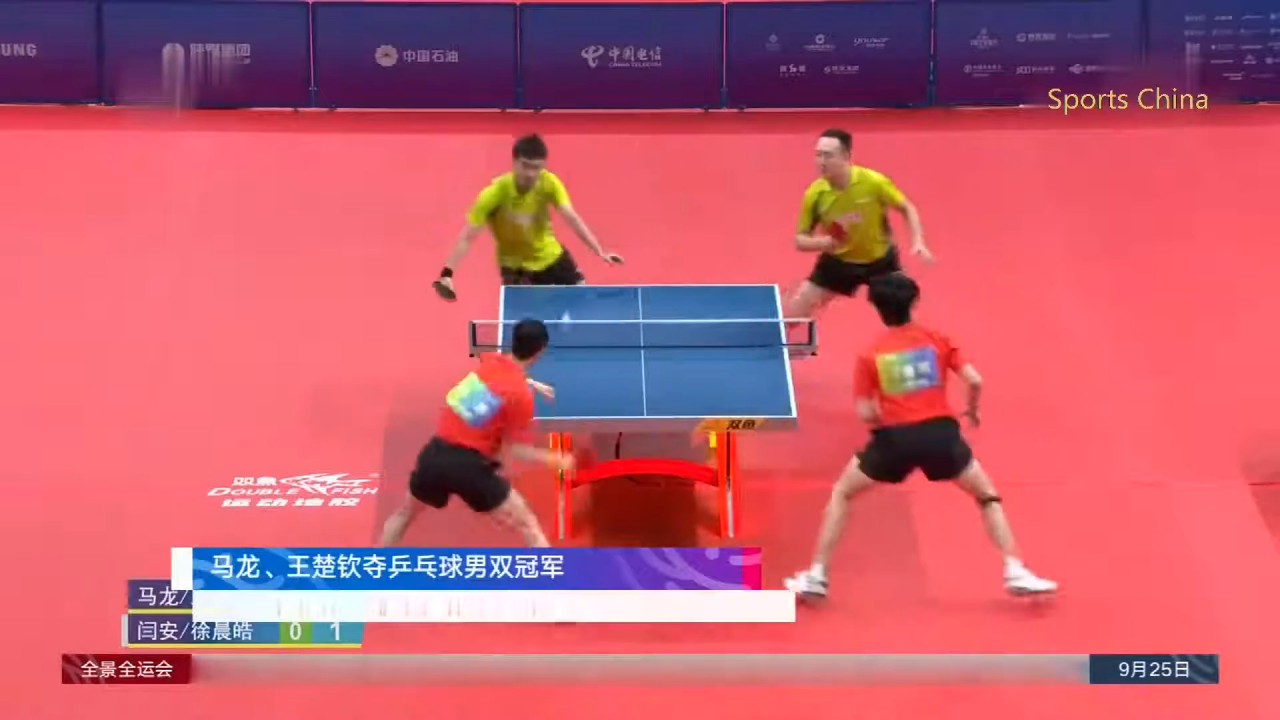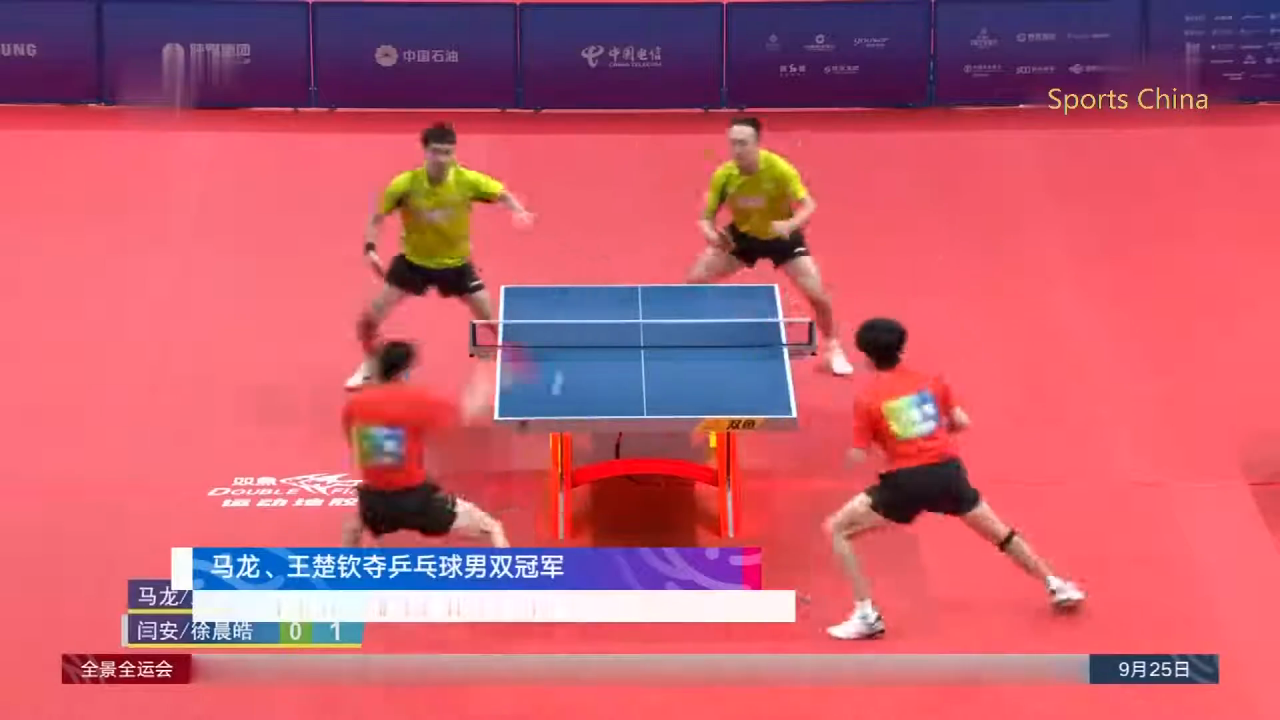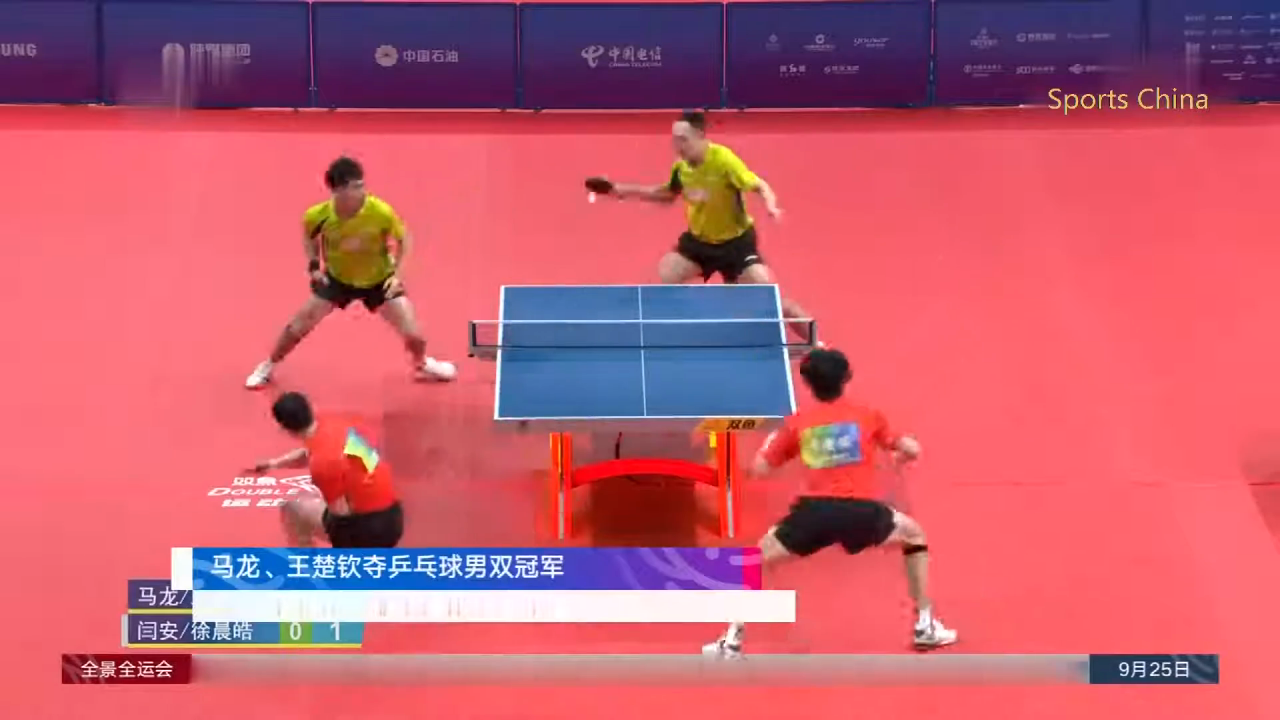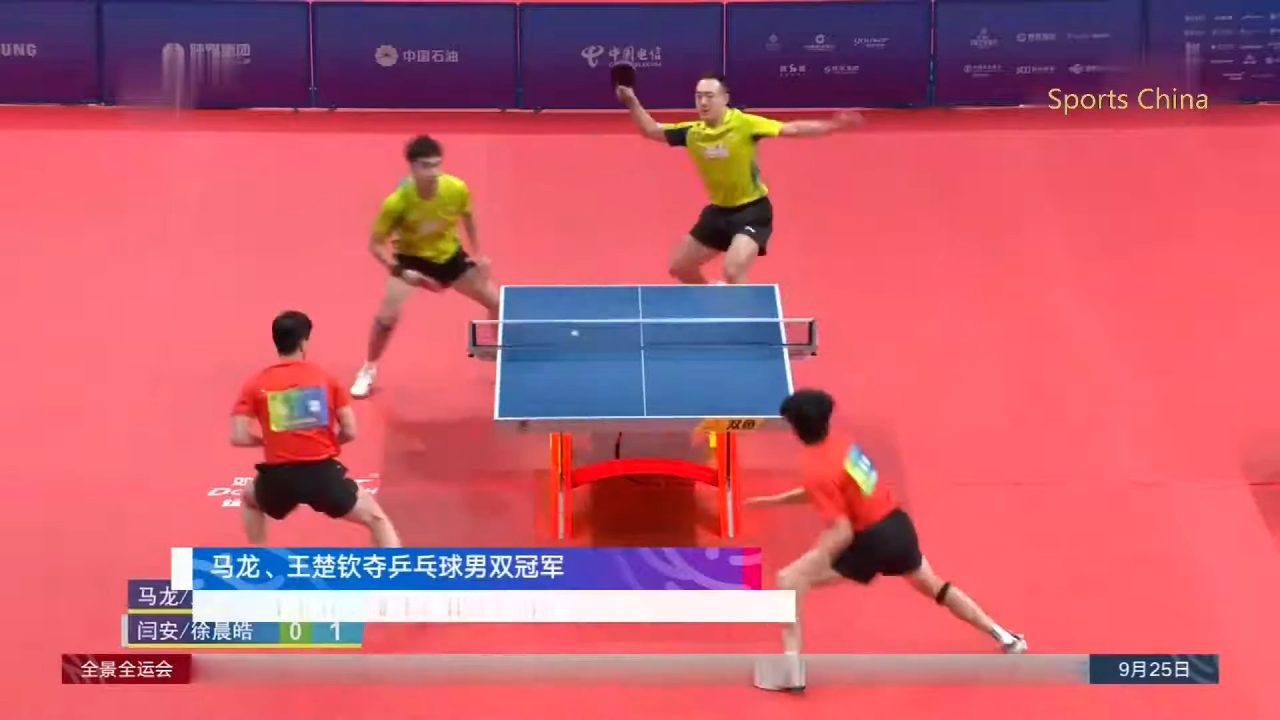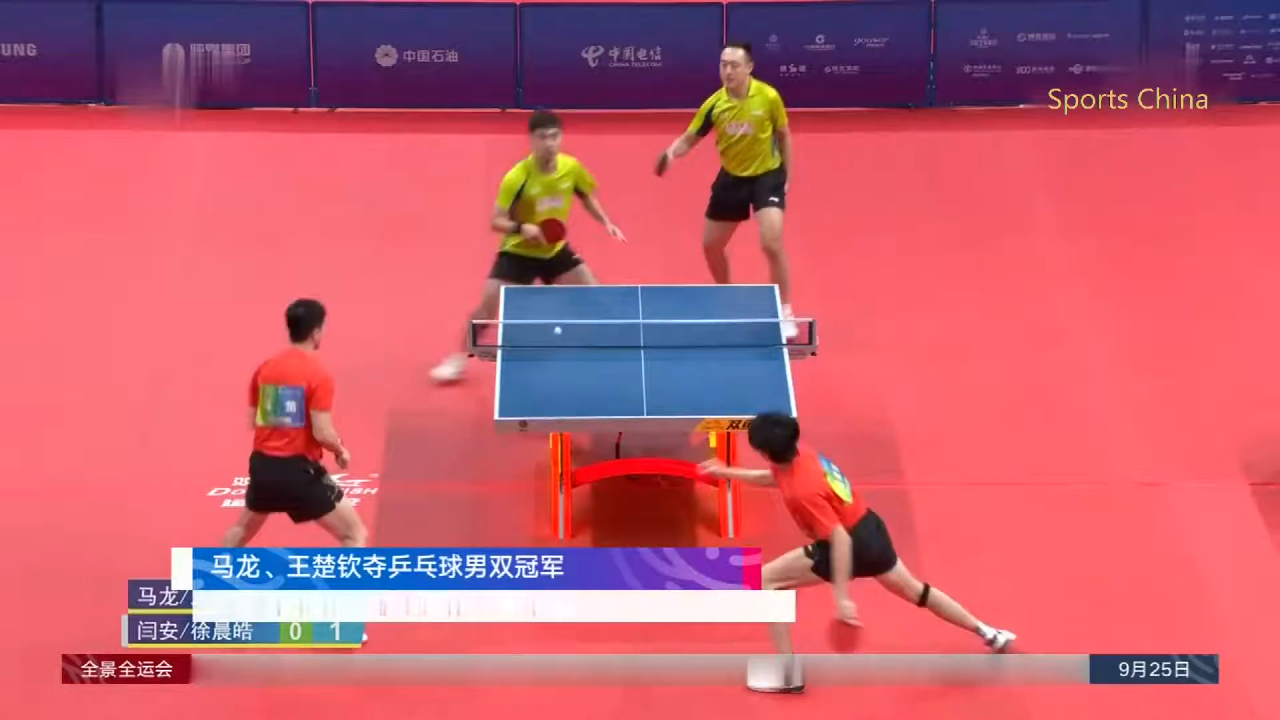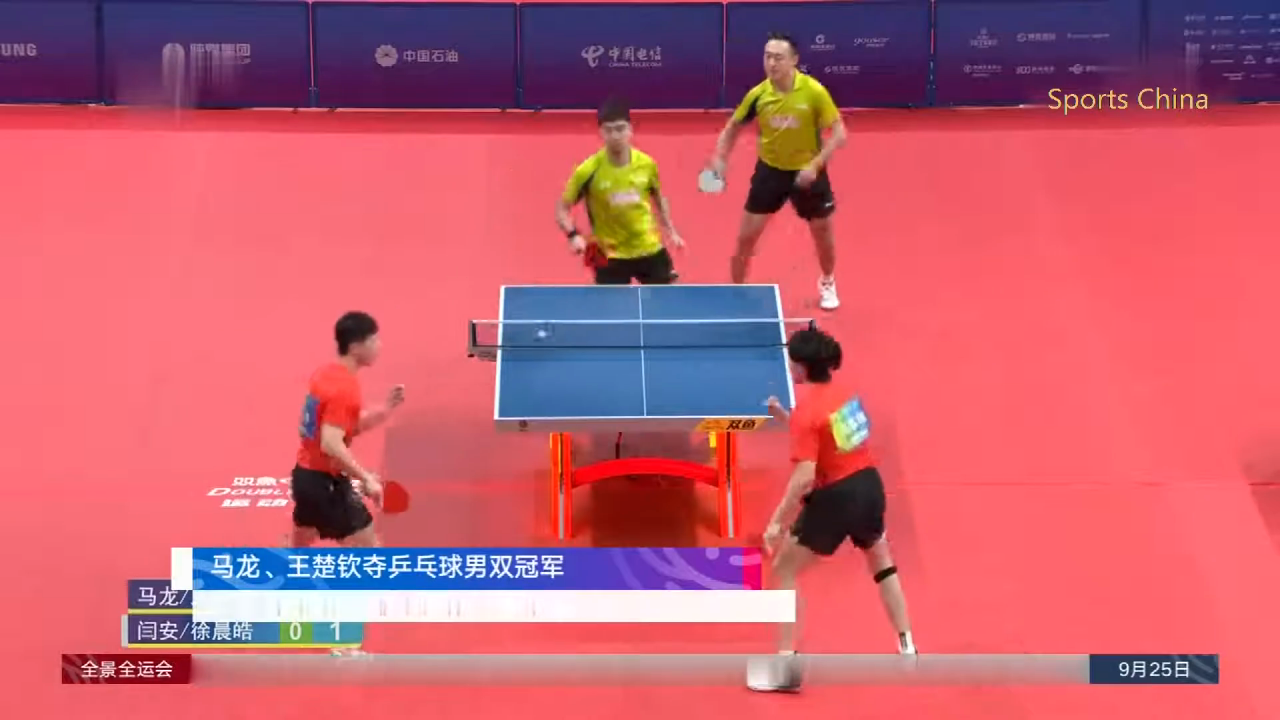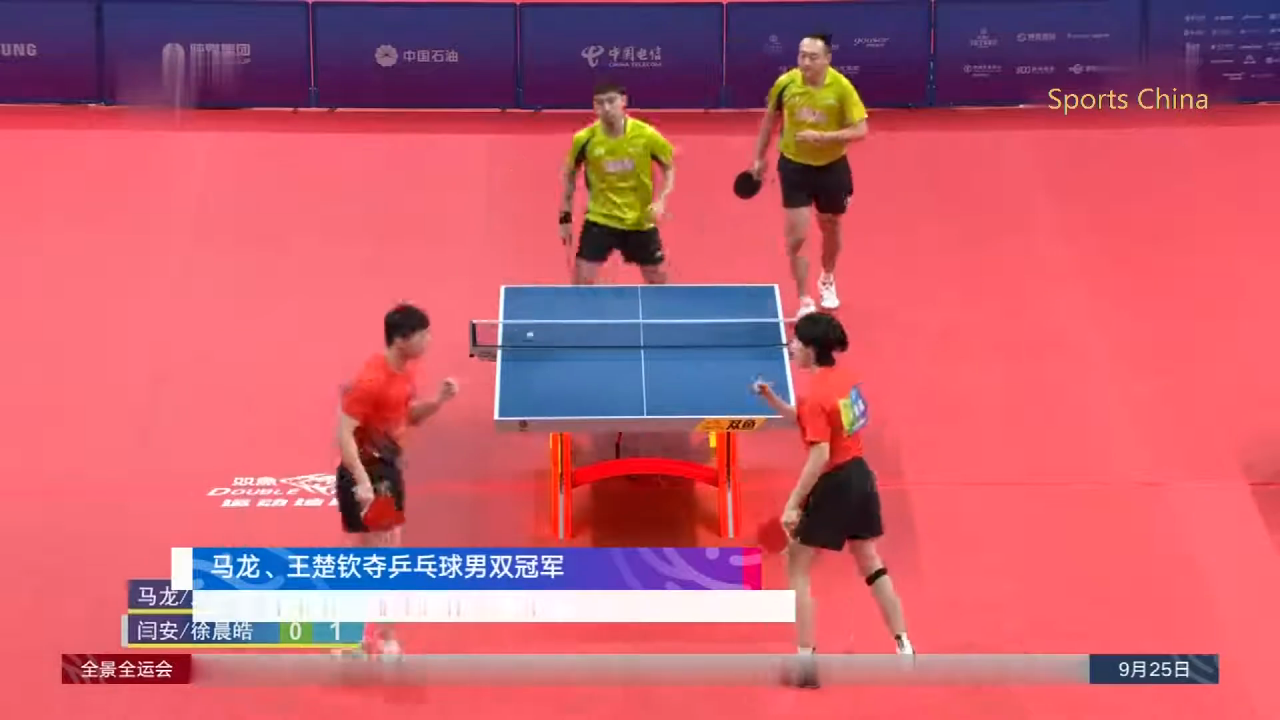
dt=0.3s
person 1, frame 1
left shoulder: (870, 354)
right shoulder: (936, 339)
left elbow: (865, 412)
right elbow: (974, 381)
right wrist: (973, 410)
left hip: (897, 439)
right hip: (940, 432)
left knee: (842, 492)
right knee: (986, 495)
left ankle: (815, 575)
right ankle: (1015, 572)
person 1, frame 2
left shoulder: (866, 398)
right shoulder: (931, 381)
left elbow: (858, 457)
right elbow: (962, 424)
left wrist: (876, 441)
left hip: (905, 483)
right hip: (948, 472)
left knee: (836, 529)
right knee: (999, 533)
left ankle: (866, 615)
right ankle: (1057, 587)
person 1, frame 3
left shoulder: (797, 423)
right shoulder: (868, 415)
left elbow: (762, 466)
right elbow: (912, 450)
left wrist: (769, 444)
right wrist: (899, 456)
left hip: (814, 513)
right hip: (862, 511)
left knee: (756, 562)
right knee: (913, 536)
left ankle: (732, 640)
right ankle: (925, 627)
person 1, frame 4
left shoulder: (818, 472)
right shoulder: (843, 445)
left elbow: (841, 532)
left wrist: (810, 564)
right wrist: (777, 499)
left hip: (870, 541)
right hip: (898, 525)
left knee: (789, 580)
right knee: (935, 587)
left ankle: (790, 667)
right ankle: (1001, 636)
person 1, frame 5
left shoulder: (800, 493)
right shoulder: (800, 456)
left elbow: (840, 539)
right elbow: (773, 477)
left wrist: (842, 596)
right wrist: (727, 472)
left hip: (853, 541)
right hip: (871, 529)
left knee: (767, 578)
right knee: (912, 589)
left ankle: (788, 672)
right ankle: (989, 633)
person 1, frame 6
left shoulder: (807, 413)
right shoulder: (844, 390)
left elbow: (806, 474)
left wrist: (776, 522)
right wrist: (787, 417)
left hip: (836, 496)
right hip: (869, 485)
left knee: (783, 573)
right knee: (880, 561)
left ankle: (787, 666)
right ankle: (907, 646)
person 1, frame 7
left shoulder: (815, 394)
right shoulder: (844, 375)
left elbow: (819, 456)
left wrist: (793, 504)
right wrist: (773, 401)
left hip: (833, 485)
right hip: (860, 476)
left knee: (797, 570)
right knee: (869, 563)
left ankle: (806, 659)
right ankle: (903, 645)
person 2, frame 1
left shoulder: (873, 182)
right shoulder: (814, 195)
left elbow: (907, 208)
right elbow: (801, 240)
left wrist: (918, 242)
right wrist: (823, 242)
left hip: (880, 260)
right hip: (837, 262)
right knee: (791, 316)
person 2, frame 2
left shoulder: (778, 168)
right shoulder: (723, 175)
left elbow: (808, 206)
right elbow: (705, 219)
left wrist: (789, 224)
right wrist: (712, 236)
left hip: (782, 236)
right hip: (742, 234)
left knee: (816, 294)
right knee: (697, 279)
left ankle: (833, 348)
person 2, frame 3
left shoulder: (724, 161)
right shoulder: (681, 167)
left elbow: (760, 187)
right elbow: (666, 195)
left wrist: (771, 207)
right wrist: (627, 191)
left hip: (736, 241)
right hip: (699, 240)
left ankle: (812, 340)
person 2, frame 4
left shoulder: (744, 123)
right shoulder: (691, 132)
left elbow: (792, 129)
right elbow: (652, 131)
left wrist: (835, 124)
right wrist: (631, 100)
left hip: (751, 210)
right hip: (718, 211)
left knee: (732, 271)
right knee: (678, 267)
person 2, frame 5
left shoulder: (769, 98)
right shoulder: (713, 104)
left elbow: (784, 134)
right elbow: (687, 139)
left wrist: (786, 175)
right wrist: (670, 155)
left hip: (767, 176)
right hip: (730, 177)
left knee: (771, 244)
right knee: (711, 246)
left ankle: (785, 310)
person 2, frame 6
left shoulder: (814, 91)
right shoulder: (758, 94)
left elbow: (839, 133)
right elbow: (732, 127)
left wrist: (816, 165)
right wrist: (719, 159)
left hip: (806, 173)
right hip: (769, 171)
left knee: (823, 237)
right knee: (745, 239)
left ankle: (827, 283)
person 2, frame 7
left shoulder: (842, 87)
right shoulder: (784, 84)
left elbow: (861, 129)
right elbow: (770, 119)
left wrist: (821, 136)
right wrist: (759, 158)
left hip: (832, 168)
right hip: (793, 166)
left knee: (831, 230)
right knee: (796, 237)
left ankle: (826, 280)
right ankle: (805, 301)
person 3, frame 1
left shoulder: (490, 363)
right shoulder: (522, 396)
right elbow: (513, 450)
left wrist: (531, 384)
right wrist: (554, 460)
left hip: (437, 455)
left knee: (406, 514)
right knee: (525, 525)
person 3, frame 2
left shoulder: (353, 406)
right shoulder: (416, 400)
right elbow: (464, 415)
left hip: (374, 502)
right hip: (416, 499)
left knee: (357, 524)
right knee: (490, 528)
person 3, frame 3
left shoulder: (323, 465)
right shoulder: (332, 424)
left elbow: (342, 511)
right wrist: (273, 463)
left hip: (364, 524)
right hip: (392, 517)
left knee: (291, 509)
person 3, frame 4
left shoulder: (256, 384)
right shoulder: (325, 378)
left elbow: (238, 437)
right elbow: (350, 432)
left hip: (280, 476)
right hip: (323, 471)
left knee: (250, 502)
right knee: (378, 522)
person 3, frame 5
left shoulder: (264, 368)
right shoulder: (318, 376)
right elbow: (324, 436)
right wrist: (341, 451)
left hip: (263, 470)
right hip: (300, 471)
left knee: (246, 527)
right knee: (356, 534)
person 3, frame 6
left shoulder: (326, 378)
right shoulder: (342, 389)
right elbow: (330, 444)
left wrist: (387, 408)
right wrist: (366, 479)
left hip: (305, 478)
right hip: (325, 487)
left knee: (299, 550)
person 3, frame 7
left shoulder: (405, 371)
right shoulder: (371, 381)
left elbow: (411, 416)
right elbow: (343, 430)
left wrist: (440, 398)
right wrist: (363, 481)
left hip: (386, 470)
right hip: (367, 476)
right ankle: (386, 639)
person 4, frame 1
left shoulder: (548, 183)
right shoulder: (493, 195)
left elbow: (571, 217)
right elbow: (466, 238)
left wrist: (600, 252)
right wrist: (447, 273)
left hip: (552, 257)
right hip: (516, 268)
person 4, frame 2
left shoulder: (468, 180)
right shoulder: (404, 184)
left elbow: (505, 195)
right elbow: (377, 219)
left wrist: (520, 212)
right wrist: (370, 249)
left hip: (456, 263)
right hip: (413, 262)
left knee: (492, 321)
right knee: (369, 318)
right ankle: (370, 365)
person 4, frame 3
left shoulder: (381, 212)
right shoulder: (318, 216)
left elbow: (402, 241)
right elbow: (309, 236)
left wrist: (396, 275)
right wrist: (314, 266)
left hip: (380, 278)
right hip: (339, 279)
left knee: (413, 335)
right knee: (298, 327)
left ankle: (421, 363)
right ankle: (270, 365)
person 4, frame 4
left shoulder: (456, 189)
right shoulder: (397, 202)
left elbow: (467, 218)
right elbow: (375, 244)
left wrist: (478, 253)
right wrist: (400, 271)
left hip: (449, 255)
right hip: (410, 257)
left knee: (496, 302)
right knee: (388, 315)
right ankle: (369, 370)
person 4, frame 5
left shoulder: (573, 169)
right shoulder: (518, 176)
left elbow: (587, 196)
right elbow: (496, 222)
left wrist: (607, 223)
right wrist: (521, 228)
left hip: (556, 249)
right hip: (518, 250)
right knee: (488, 309)
right ankle: (459, 357)
person 4, frame 6
left shoulder: (646, 164)
right shoulder: (588, 171)
right elbow: (562, 210)
left wrist: (671, 231)
right wrist: (573, 236)
left hip: (649, 250)
right hip: (609, 255)
person 4, frame 7
left shoulder: (646, 135)
right shoulder: (584, 139)
left elbow: (670, 167)
right elbow: (569, 176)
left wrist: (661, 201)
right wrist: (565, 217)
left hip: (639, 222)
right hip: (600, 221)
left knee: (658, 282)
right knee: (582, 284)
